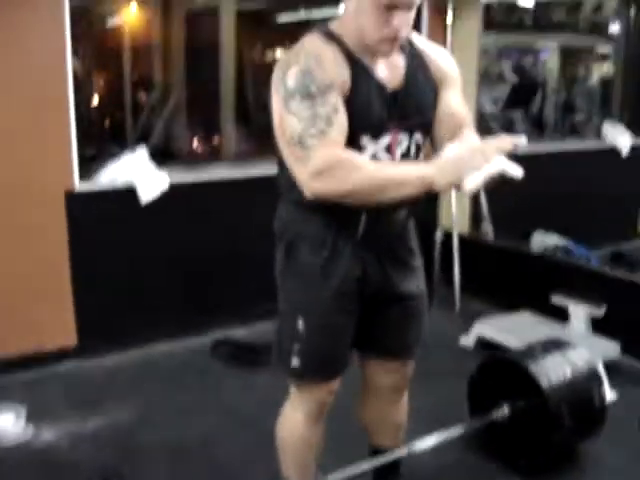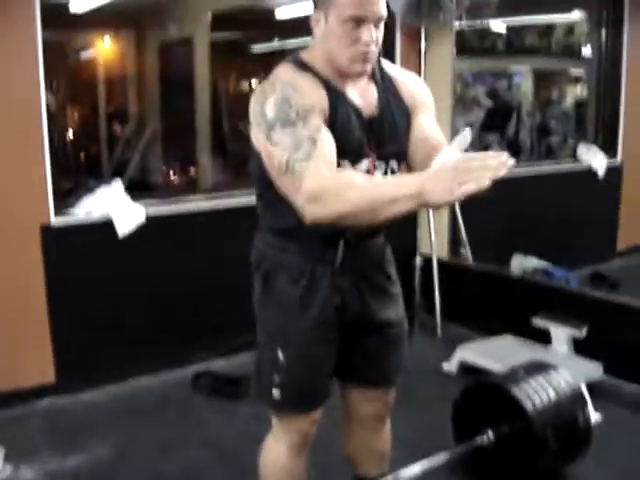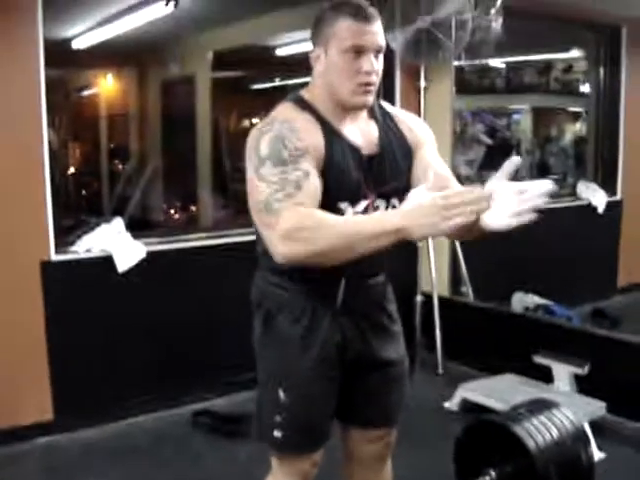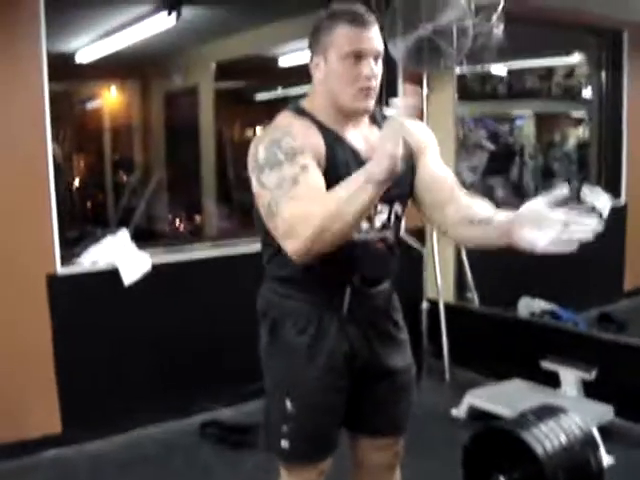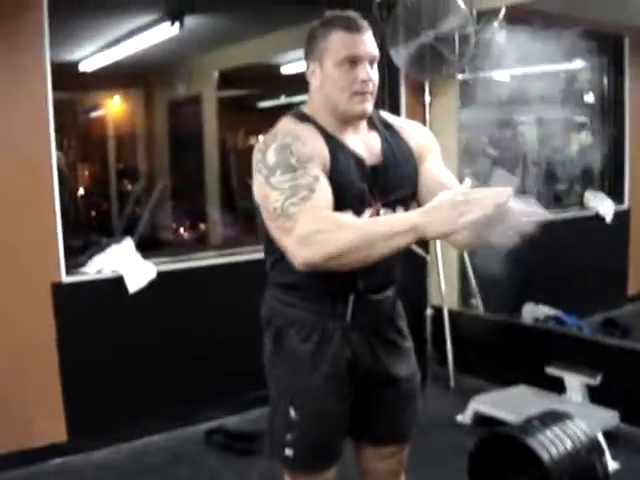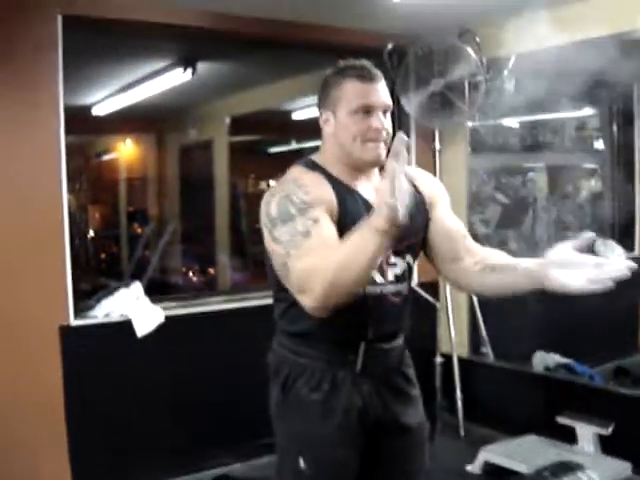
dt=0.2s
person 1, frame 1
left shoulder: (432, 60)
right shoulder: (312, 65)
left elbow: (461, 139)
right elbow: (321, 175)
left wrist: (477, 159)
right wrist: (434, 170)
left hip: (392, 236)
right hip: (321, 242)
left knee: (393, 377)
right knee: (315, 389)
person 1, frame 2
left shoulder: (404, 86)
right shoulder: (287, 92)
left elbow: (439, 160)
right elbow: (318, 197)
left wrist: (461, 177)
right wrist: (427, 185)
left hip: (371, 262)
right hip: (299, 271)
left knee: (374, 403)
right knee: (297, 420)
person 1, frame 3
left shoulder: (405, 129)
right shoulder: (285, 131)
left elbow: (446, 202)
right elbow: (291, 239)
left wrist: (480, 211)
right wrist: (403, 222)
left hip: (371, 300)
right hip: (299, 309)
person 1, frame 4
left shoulder: (414, 131)
right shoulder: (285, 140)
left elbow: (452, 211)
right elbow: (301, 238)
left wrist: (516, 226)
right wrist: (378, 169)
left hip: (377, 307)
right hip: (307, 316)
person 1, frame 5
left shoulder: (408, 137)
right shoulder: (285, 146)
left elbow: (445, 215)
right elbow: (307, 245)
left wrist: (481, 216)
right wrist: (427, 219)
left hip: (381, 317)
right hip: (309, 324)
person 1, frame 6
left shoulder: (424, 184)
right shoulder: (299, 192)
left elbow: (465, 263)
right elbow: (315, 292)
left wrist: (542, 272)
right wrist: (385, 218)
left hip: (389, 364)
right hip: (318, 374)
